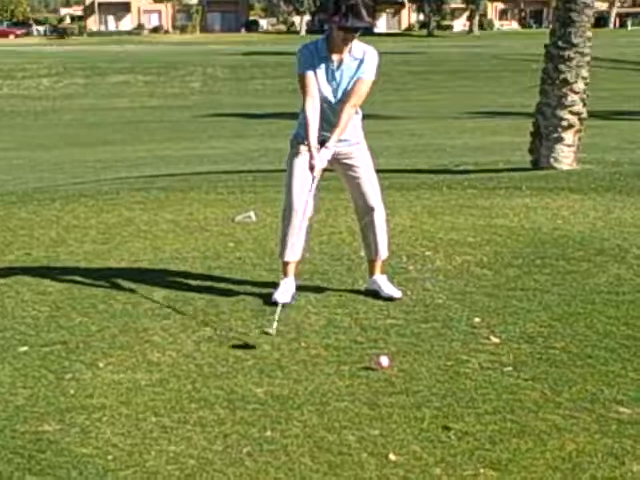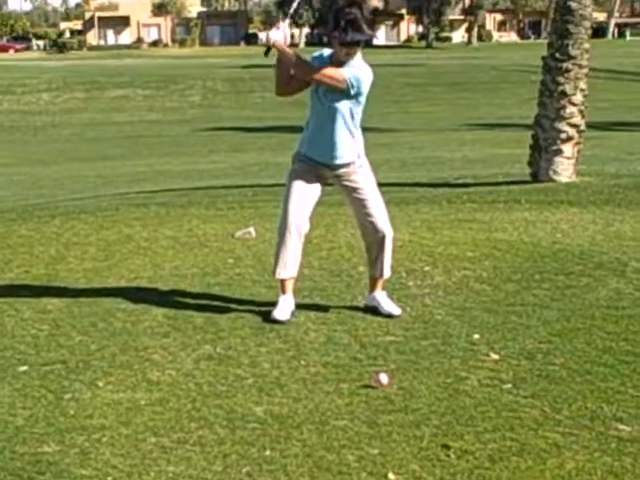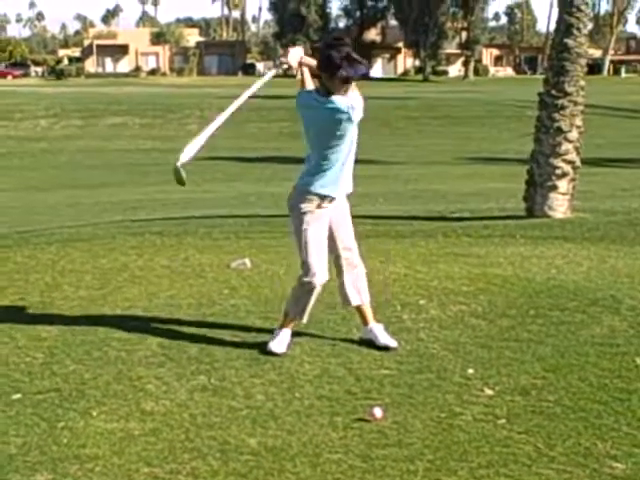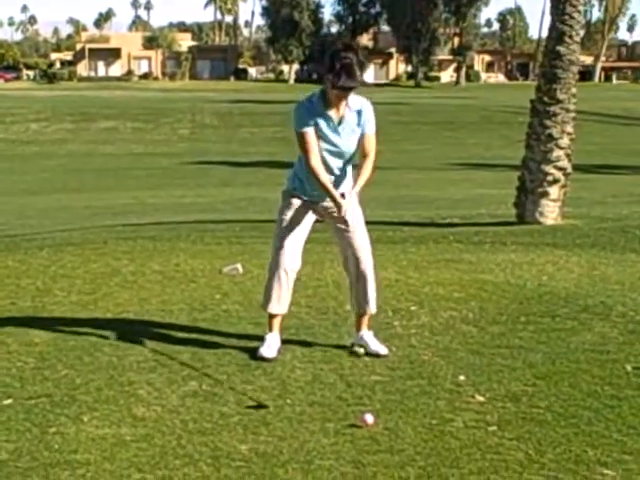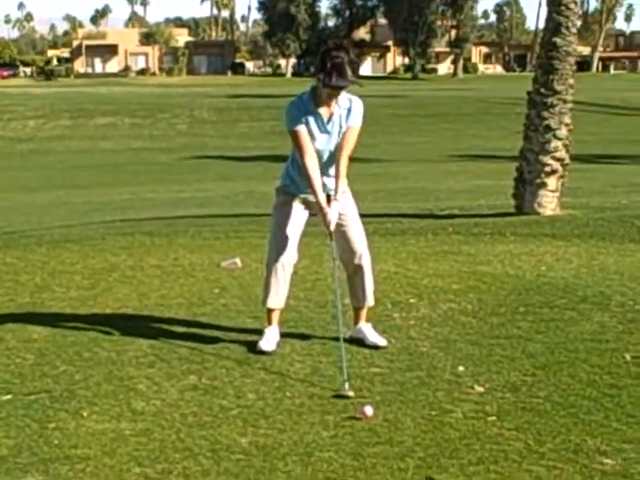
dt=1s
person 1, frame 1
left shoulder: (368, 56)
right shoulder: (308, 53)
left elbow: (351, 104)
right elbow: (310, 100)
left wrist: (331, 146)
right wrist: (313, 147)
left hip: (349, 142)
right hip: (309, 140)
left knee: (372, 207)
right knee: (297, 208)
left ankle: (376, 277)
right ankle: (288, 280)
person 1, frame 2
left shoulder: (360, 74)
right shoulder: (323, 57)
left elbow: (309, 72)
right elbow: (284, 89)
left wrist: (281, 46)
right wrist: (280, 48)
left hip: (350, 163)
right hip: (310, 159)
left knee: (380, 228)
right knee: (292, 224)
left ankle: (376, 294)
right ankle: (286, 298)
person 1, frame 3
left shoulder: (305, 99)
right shoulder: (348, 110)
right elbow: (349, 92)
left wrist: (302, 61)
right wrist: (304, 60)
left hip: (332, 196)
right hip: (313, 201)
left knee: (350, 260)
right knee: (315, 274)
left ankle: (370, 326)
right ankle: (284, 330)
person 1, frame 4
left shoulder: (364, 109)
right shoulder: (305, 110)
left elbow: (368, 154)
right elbow: (312, 161)
left wrist: (353, 192)
right wrist: (334, 197)
left hip: (344, 195)
right hip: (302, 195)
left knee: (362, 261)
right knee: (284, 261)
left ankle: (363, 332)
right ankle: (273, 335)
person 1, frame 5
left shoulder: (354, 106)
right shoulder: (296, 108)
left elbow: (342, 155)
right elbow: (308, 159)
left wrist: (337, 199)
right wrist: (322, 205)
left hip: (335, 189)
right hip: (295, 190)
left knee: (359, 254)
right knee: (280, 255)
left ankle: (361, 324)
right ankle: (272, 328)
